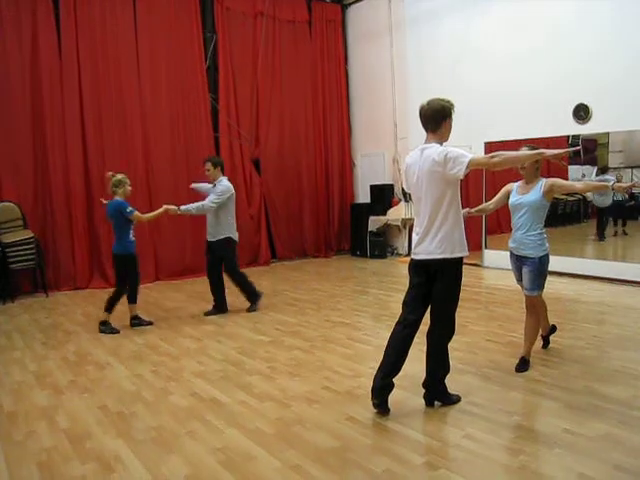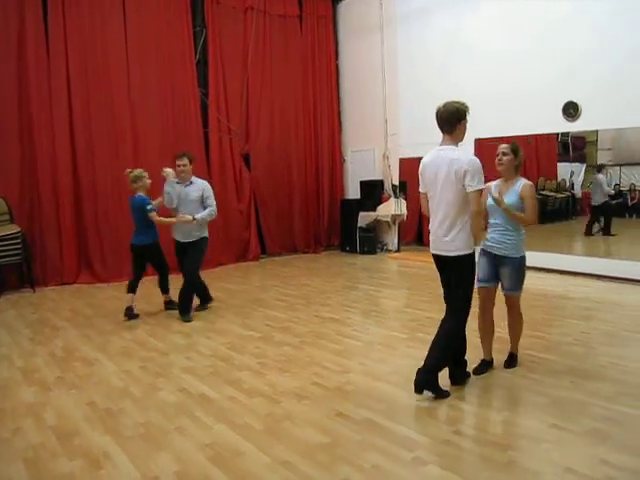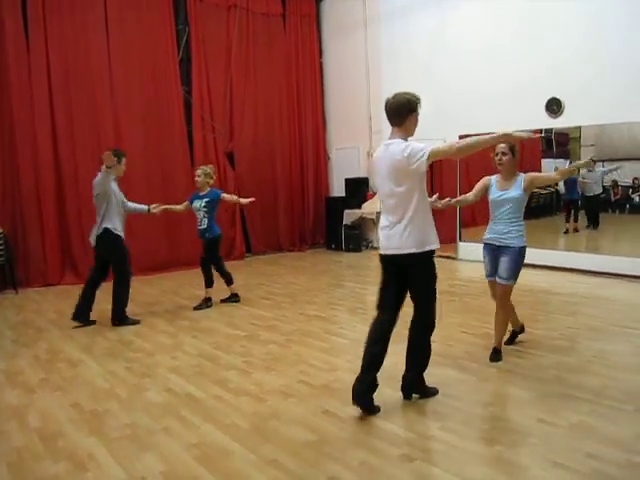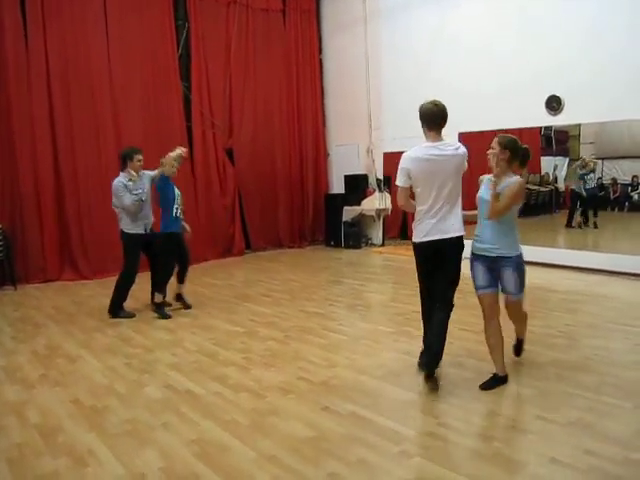
dt=1s
person 1, frame 1
left shoulder: (411, 160)
right shoulder: (445, 156)
right elbow: (492, 161)
left wrist: (456, 211)
right wrist: (540, 153)
left hip: (420, 254)
right hip: (446, 254)
left knee: (408, 320)
right knee: (441, 324)
left ankle: (381, 387)
right ankle: (435, 390)
person 1, frame 2
left shoulder: (427, 161)
right shoulder: (468, 161)
right elbow: (476, 210)
right wrist: (479, 240)
left hip: (438, 246)
right hip: (460, 247)
left knee: (455, 308)
right knee: (457, 313)
left ankle: (457, 370)
right ankle: (428, 374)
person 1, frame 3
left shoulder: (378, 155)
right shoulder: (408, 152)
right elbow: (457, 149)
left wrist: (426, 202)
right wrist: (504, 135)
left hip: (388, 248)
right hip: (415, 247)
left knee: (385, 315)
right knee: (423, 315)
left ankle: (364, 388)
right ankle: (413, 382)
person 1, frame 4
left shoulder: (409, 157)
right shoulder: (459, 153)
left elbow: (402, 202)
left hip: (422, 237)
right hip: (451, 236)
left knee: (428, 298)
right knee: (443, 299)
left ankle: (430, 355)
right ankle: (430, 359)
person 2, frame 1
left shoulder: (547, 185)
right shoulder: (511, 188)
left elbow: (579, 186)
right elbow: (490, 206)
left wrist: (612, 186)
right wrist: (472, 211)
left hip: (535, 253)
right hip: (515, 251)
left knee: (531, 303)
right knee: (533, 297)
left ankle: (525, 354)
right ankle: (546, 328)
person 2, frame 2
left shoulder: (525, 186)
right shoulder: (489, 187)
left elbow: (531, 220)
left wrist: (504, 206)
left hip: (513, 254)
right hip: (487, 251)
left knee: (512, 305)
right knee: (484, 305)
left ankle: (513, 352)
right ankle: (487, 358)
person 2, frame 3
left shoulder: (526, 180)
right shoulder: (488, 181)
left elbow: (556, 176)
right elbow: (470, 197)
left wrist: (574, 167)
right wrist: (453, 201)
left hip: (513, 245)
right hip: (490, 242)
left knee: (502, 297)
right knee: (497, 296)
left ankle: (497, 345)
right ankle: (517, 326)
person 2, frame 4
left shoulder: (516, 184)
right shoulder: (484, 180)
left elbow: (494, 213)
left wrist: (496, 183)
left hip: (508, 256)
right hip: (480, 254)
left knee: (514, 310)
right knee: (489, 312)
left ankle: (519, 337)
right ankle: (500, 371)
person 3, frame 1
left shoulder: (225, 187)
right shoulder: (215, 186)
left elbow: (206, 206)
left wrist: (180, 209)
right wrist: (195, 186)
left hip: (226, 237)
right hip: (213, 237)
left knee: (231, 270)
right knee: (212, 271)
left ankle: (254, 296)
right ankle: (220, 305)
person 3, frame 2
left shoulder: (203, 185)
right shoulder: (171, 185)
left elbow: (212, 210)
right elbow: (170, 204)
left wrist: (194, 218)
right wrist: (170, 181)
left hip: (198, 237)
right hip: (179, 237)
left knee: (190, 272)
right knee: (187, 273)
left ankle: (185, 309)
right ankle: (205, 298)
person 3, frame 3
left shoulder: (111, 183)
right shoulder: (103, 182)
left elbow: (124, 205)
right elbow: (103, 179)
left wrist: (147, 209)
right wrist: (108, 167)
left hip: (107, 235)
right hip: (110, 234)
left knee: (97, 275)
right knee: (123, 275)
left ankle: (81, 315)
right ankle: (119, 317)
person 3, frame 4
left shoulder: (144, 176)
right shoulder: (119, 184)
left elbow: (161, 172)
right elbow: (132, 206)
left wrist: (174, 156)
right wrist: (138, 186)
left hip: (147, 229)
right hip: (131, 232)
left knee: (157, 264)
right knee: (130, 270)
left ankle: (158, 299)
right ankle: (116, 308)
person 4, frame 1
left shoulder: (113, 204)
right shoulder: (120, 204)
right elbow: (142, 218)
right wrist: (162, 210)
left hip: (124, 251)
right hip: (124, 252)
left knee: (133, 283)
right knee: (121, 287)
left ankle: (134, 317)
right ankle: (104, 322)
person 4, frame 2
left shoulder: (135, 199)
right shoulder: (144, 200)
right elbow: (156, 219)
left wrist: (163, 199)
right wrist: (176, 220)
left hip: (136, 243)
right hip: (149, 243)
left knee: (137, 275)
right knee: (163, 270)
left ankle: (129, 308)
right ankle: (167, 301)
person 4, frame 3
left shoulder: (213, 193)
right shoulder: (195, 195)
left elbow: (228, 197)
right elbow: (182, 207)
left wrist: (240, 200)
right wrist: (166, 207)
left hip: (212, 235)
right hip: (205, 235)
left knee: (205, 265)
right knee: (219, 266)
left ankle: (207, 299)
right ankle: (234, 294)
person 4, frame 4
left shoulder: (171, 183)
right shoulder: (163, 181)
right elbow: (168, 168)
left wrist: (182, 223)
left hip: (176, 230)
right hip: (168, 231)
left knee: (184, 262)
right knee: (168, 266)
left ankle: (179, 294)
